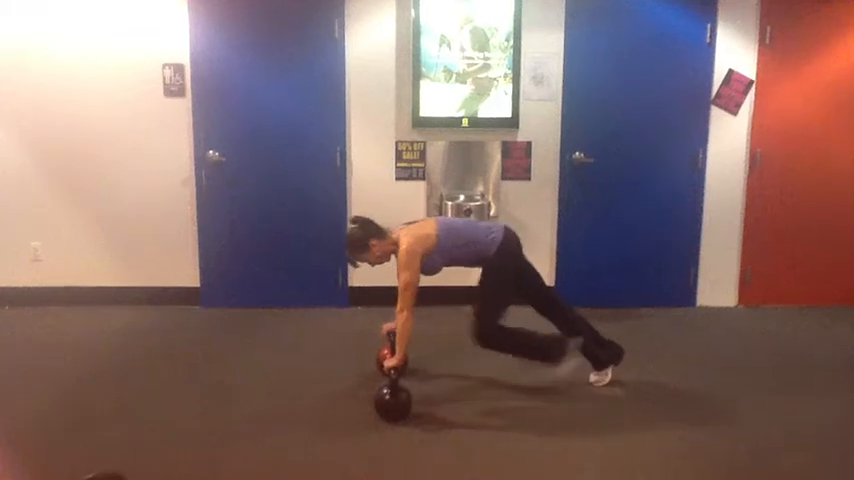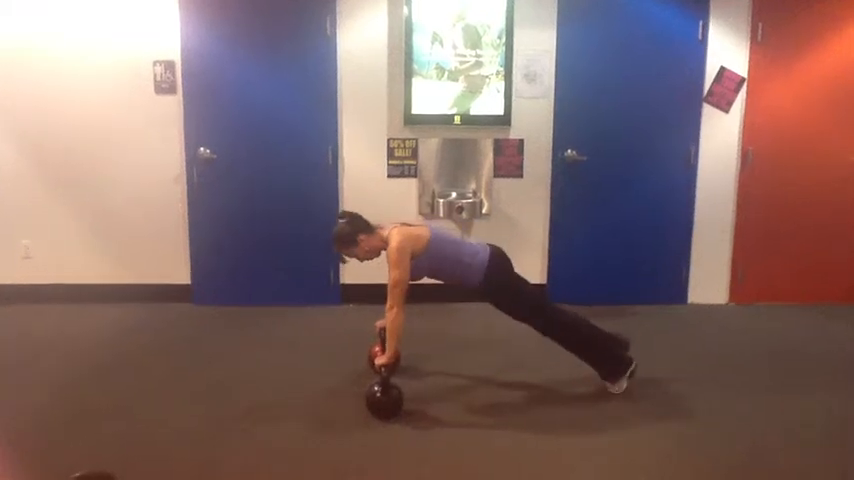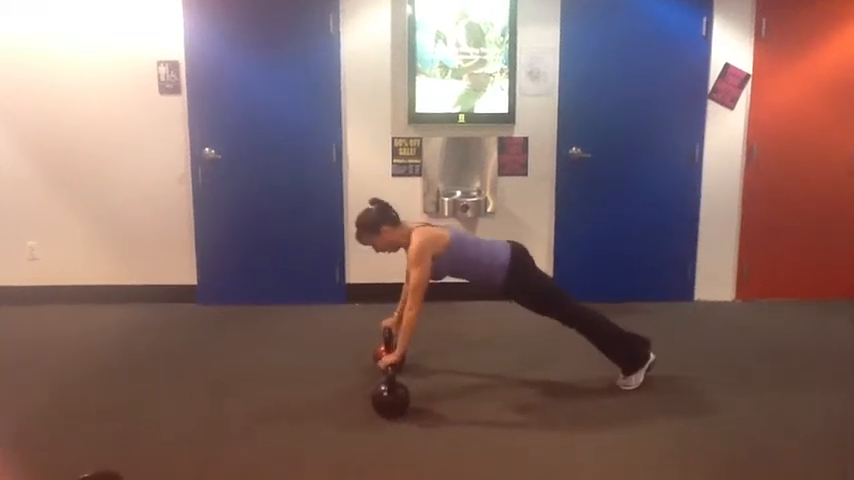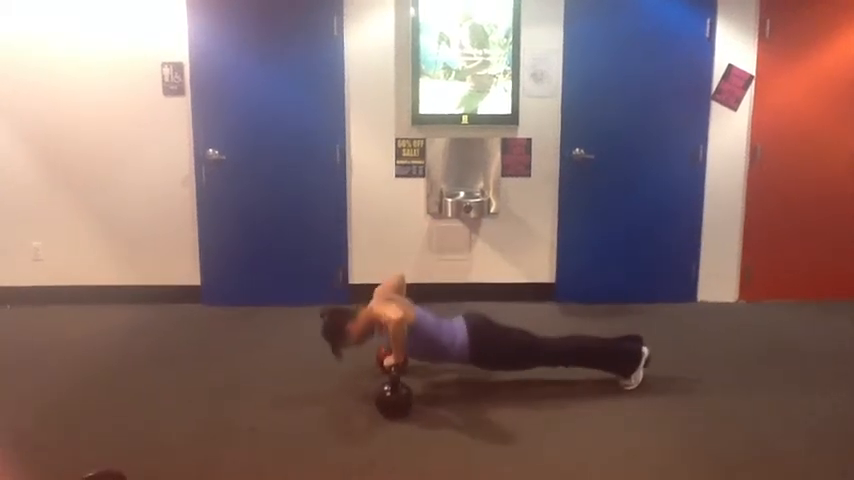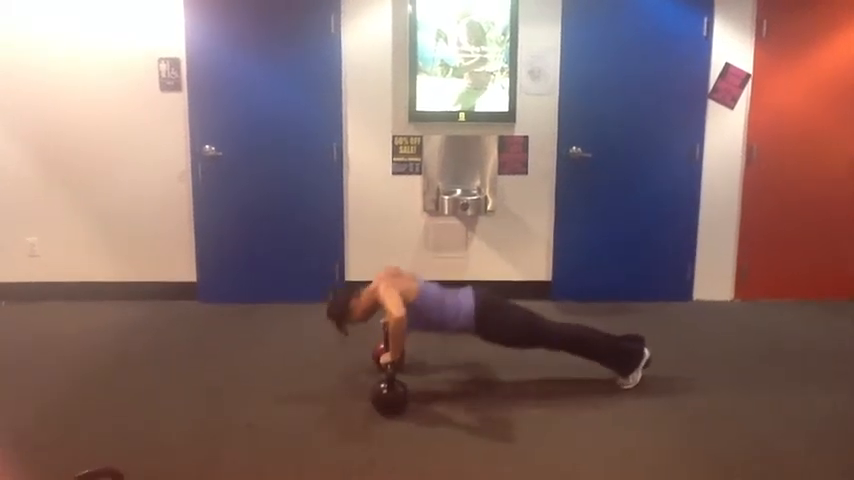
dt=0.5s
person 1, frame 1
left shoulder: (408, 246)
right shoulder: (400, 238)
left elbow: (406, 306)
right elbow: (405, 294)
left wrist: (398, 357)
right wrist: (397, 323)
left hip: (499, 250)
right hip: (502, 244)
left knee: (486, 331)
right knee: (549, 305)
left ankle: (558, 350)
right ankle: (605, 356)
person 1, frame 2
left shoulder: (397, 245)
right shoulder: (392, 235)
left elbow: (396, 305)
left wrist: (388, 355)
right wrist: (388, 321)
left hip: (488, 272)
right hip: (487, 263)
left knee: (545, 318)
right knee: (544, 310)
left ankle: (618, 367)
right ankle: (611, 346)
person 1, frame 3
left shoulder: (419, 243)
right shoulder: (414, 235)
left elbow: (415, 305)
right elbow: (411, 283)
left wrist: (398, 353)
right wrist: (395, 318)
left hip: (510, 270)
right hip: (507, 261)
left knee: (567, 312)
right knee: (567, 310)
left ankle: (635, 359)
right ankle: (635, 349)
person 1, frame 4
left shoulder: (375, 313)
right shoulder: (380, 299)
left elbow: (396, 317)
right elbow: (399, 277)
left wrist: (397, 355)
left hip: (475, 344)
right hip: (470, 330)
left knee: (547, 351)
right knee: (547, 347)
left ankle: (630, 356)
right ankle: (627, 348)
person 1, frame 5
left shoulder: (381, 290)
right shoulder: (384, 278)
left elbow: (399, 316)
left wrist: (394, 354)
right wrist: (392, 322)
left hip: (480, 315)
right hip: (476, 302)
left knee: (550, 336)
right knee: (550, 333)
left ankle: (630, 356)
right ankle: (627, 346)
